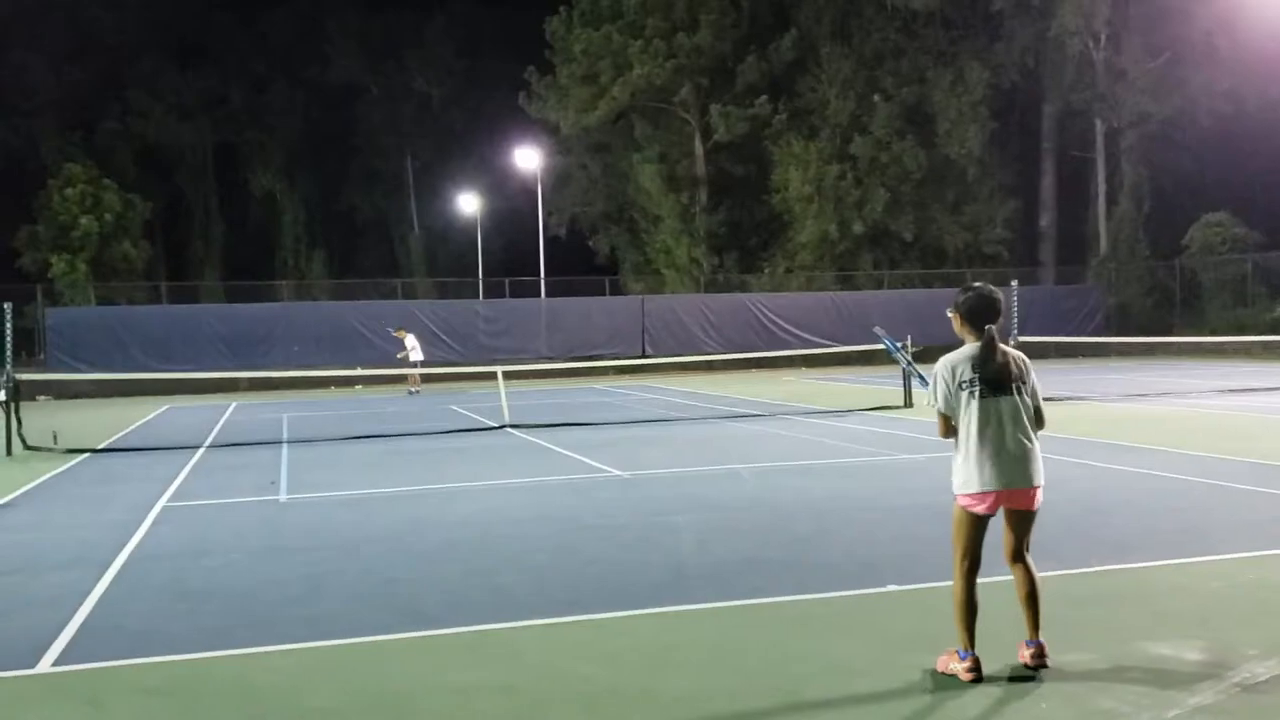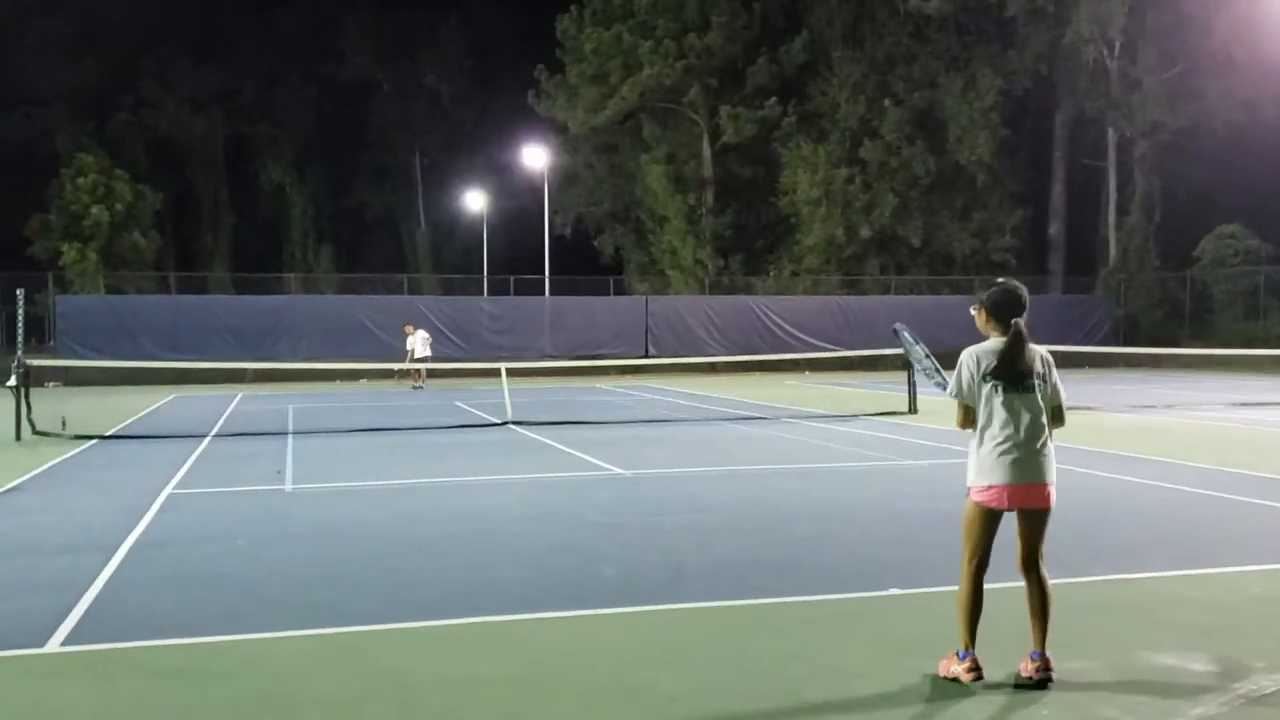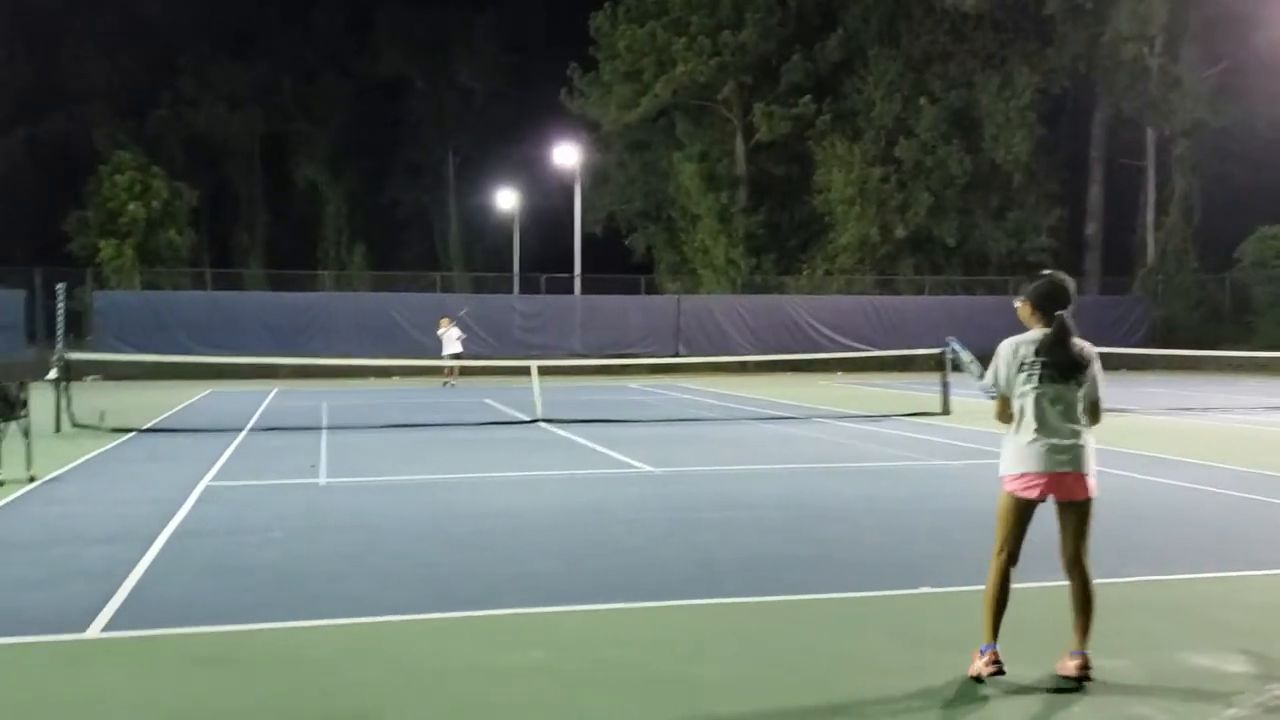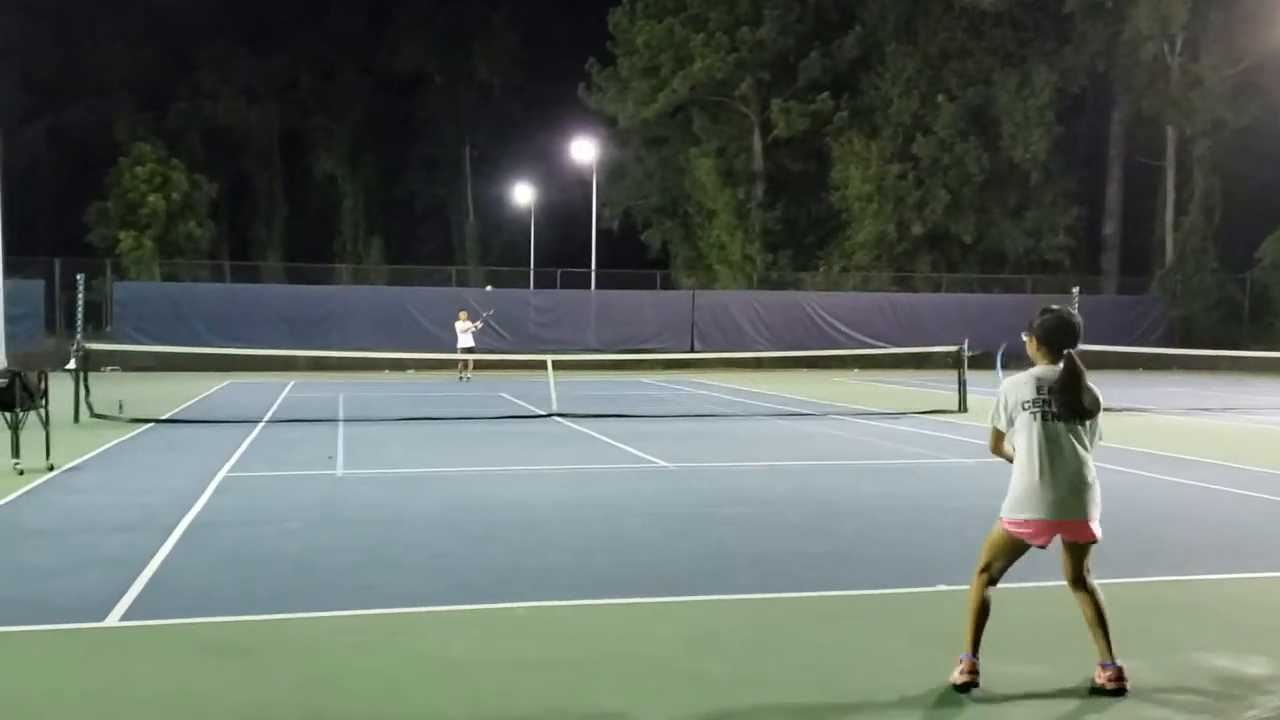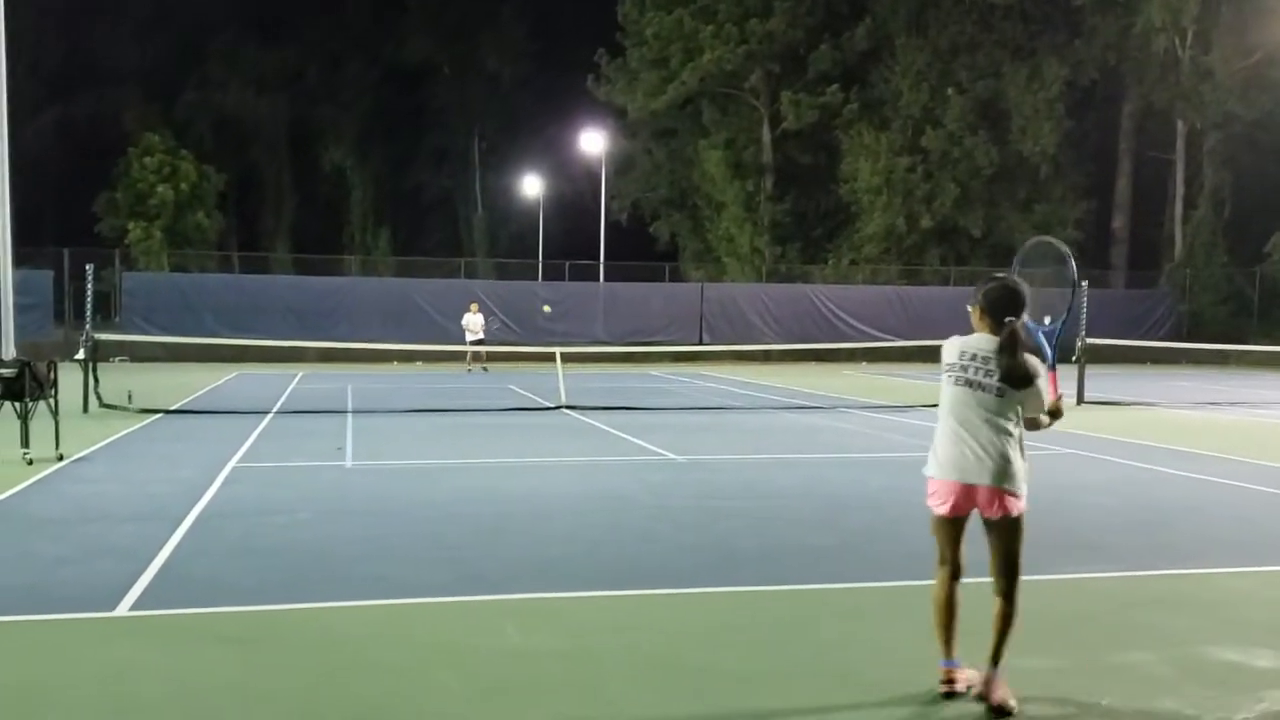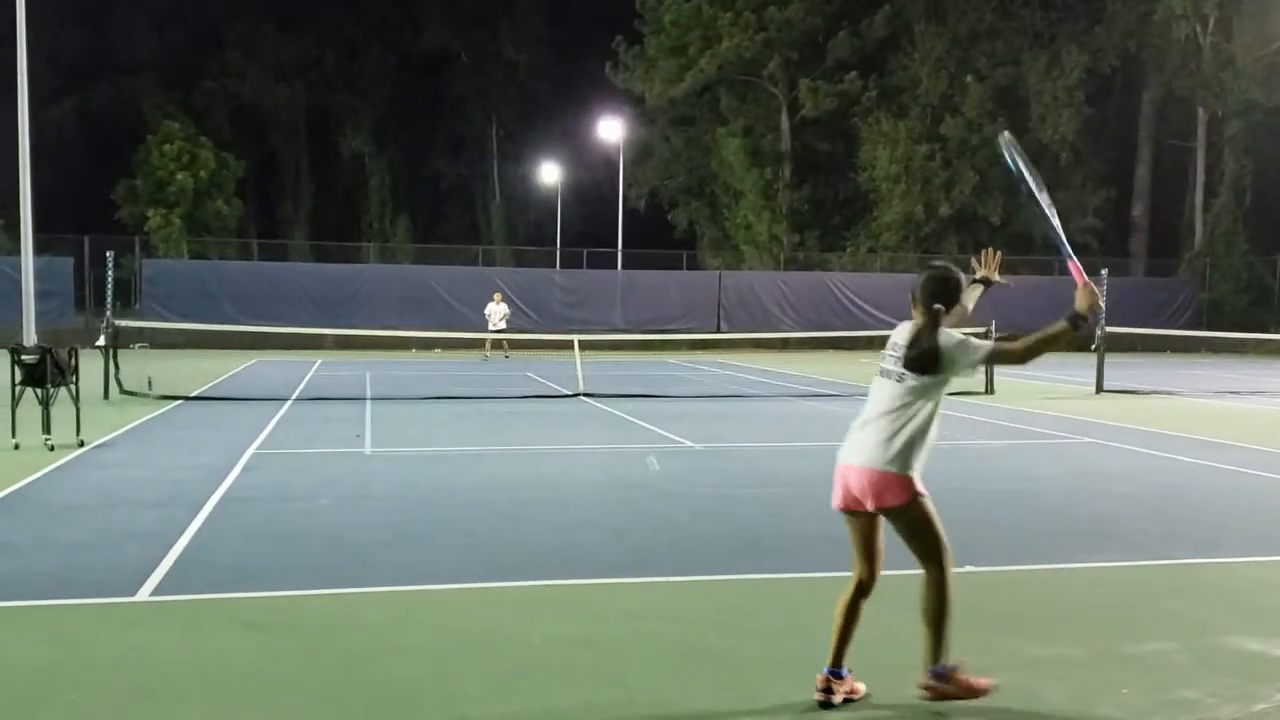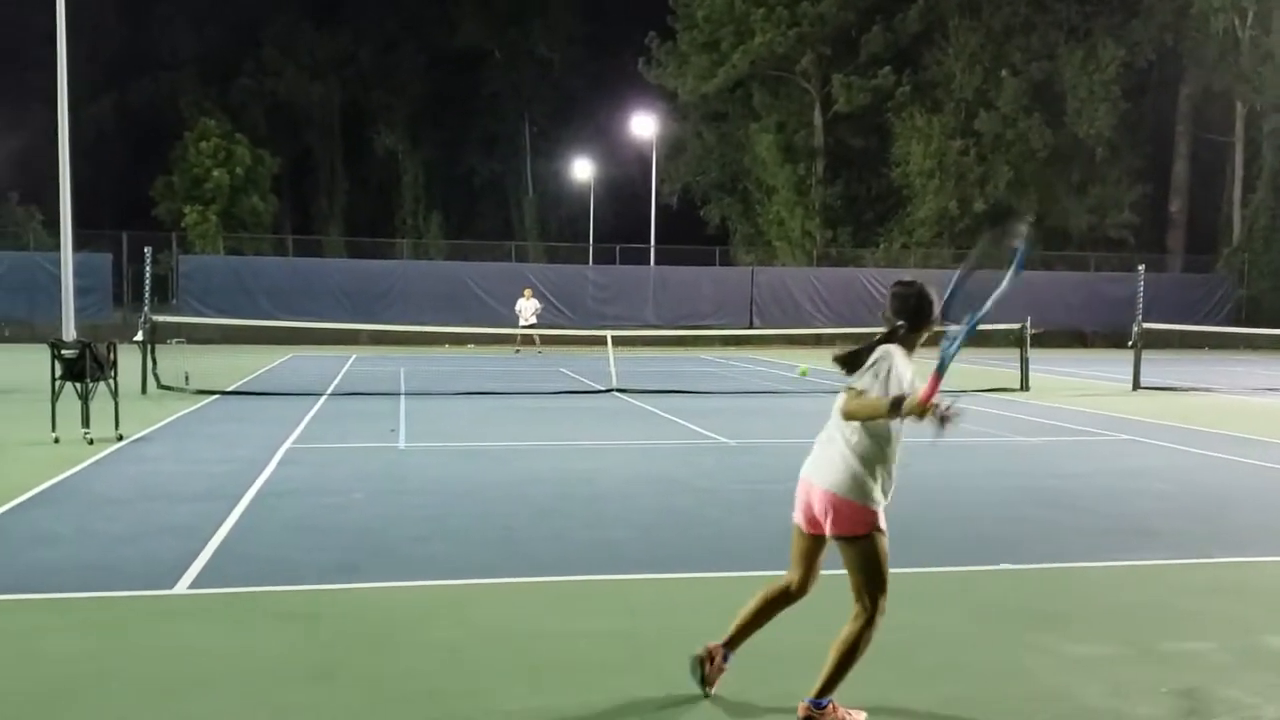
dt=0.3s
person 1, frame 1
left shoulder: (950, 365)
right shoulder: (1018, 361)
left elbow: (945, 430)
right elbow: (1039, 421)
left hip: (977, 480)
right hip: (1024, 475)
left knee: (965, 567)
right knee: (1019, 556)
left ankle: (966, 657)
right ankle: (1034, 645)
person 1, frame 2
left shoulder: (974, 357)
right shoulder: (1042, 358)
left elbow: (965, 421)
right elbow: (1058, 420)
left hip: (993, 474)
right hip: (1038, 474)
left knee: (974, 567)
right knee: (1032, 564)
left ankle: (966, 659)
right ankle: (1038, 659)
person 1, frame 3
left shoulder: (1013, 348)
right shoulder: (1085, 352)
left elbow: (1003, 414)
right elbow: (1093, 416)
left hip: (1027, 464)
right hip: (1074, 465)
left knee: (1004, 557)
right knee: (1075, 561)
left ankle: (989, 653)
right ankle: (1079, 656)
person 1, frame 4
left shoulder: (1014, 387)
right shoulder: (1089, 394)
left elbow: (997, 445)
right elbow: (1083, 448)
left hip: (1030, 506)
right hip: (1078, 506)
left knee: (983, 576)
right knee: (1080, 581)
left ankle: (969, 665)
right ankle: (1110, 668)
person 1, frame 5
left shoulder: (953, 347)
right shoulder: (1027, 366)
right elbow: (1033, 422)
right wrist: (1053, 414)
left hip: (950, 474)
right hip: (1000, 479)
left knee: (947, 570)
right knee: (1005, 582)
left ankle: (950, 668)
right ankle: (992, 680)
person 1, frame 6
left shoulder: (902, 333)
right shoulder: (947, 345)
left elbow: (941, 319)
right elbow: (1017, 352)
left wrist: (980, 283)
right wrist: (1076, 320)
left hip: (851, 465)
right hip: (887, 472)
left knee: (864, 576)
right knee: (937, 568)
left ankle: (832, 679)
right ankle: (939, 673)
person 1, frame 7
left shoulder: (880, 351)
right shoulder: (894, 360)
right elbow: (850, 409)
left wrist: (914, 407)
right wrist: (900, 406)
left hip: (816, 483)
right hip: (851, 497)
left knee: (796, 585)
right knee: (871, 607)
left ankle: (718, 654)
